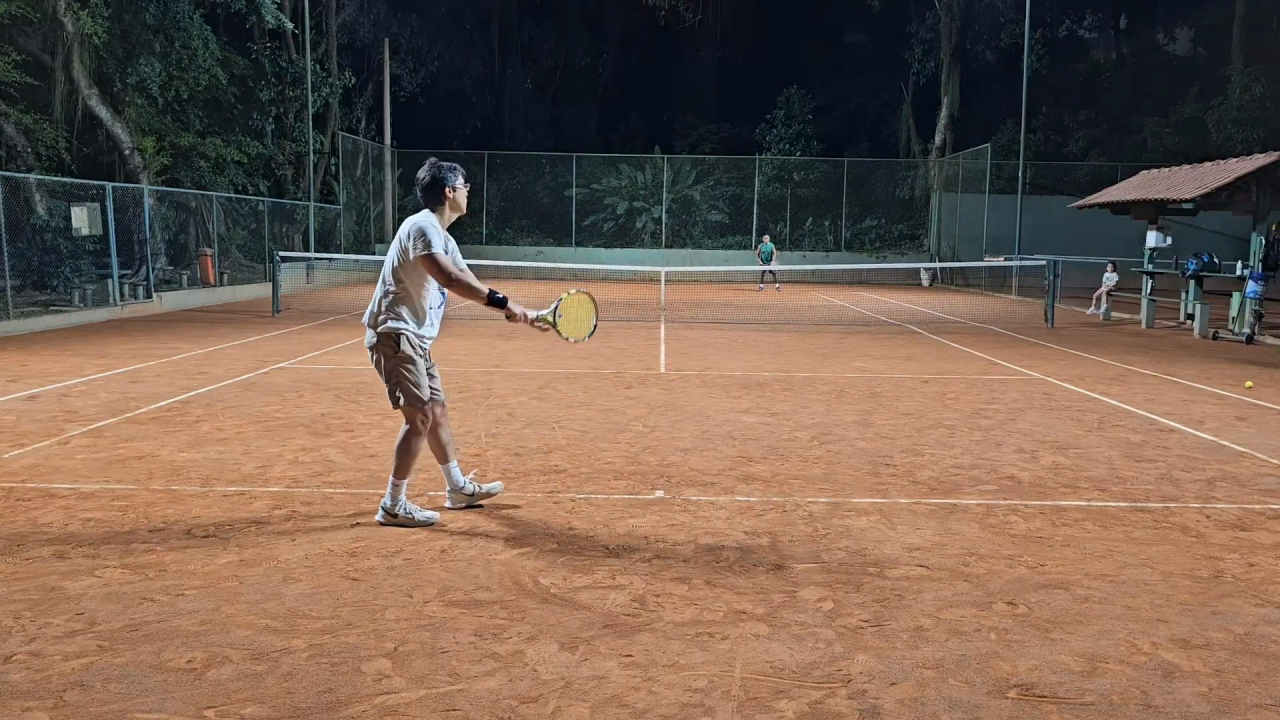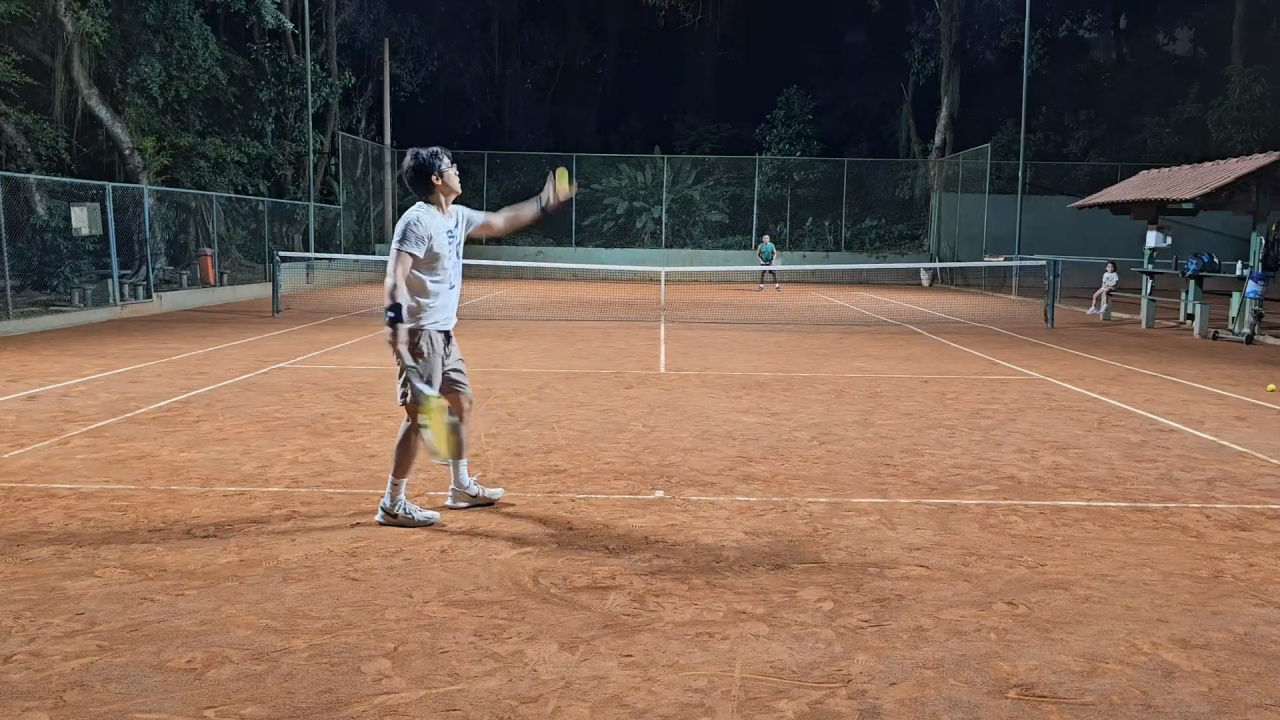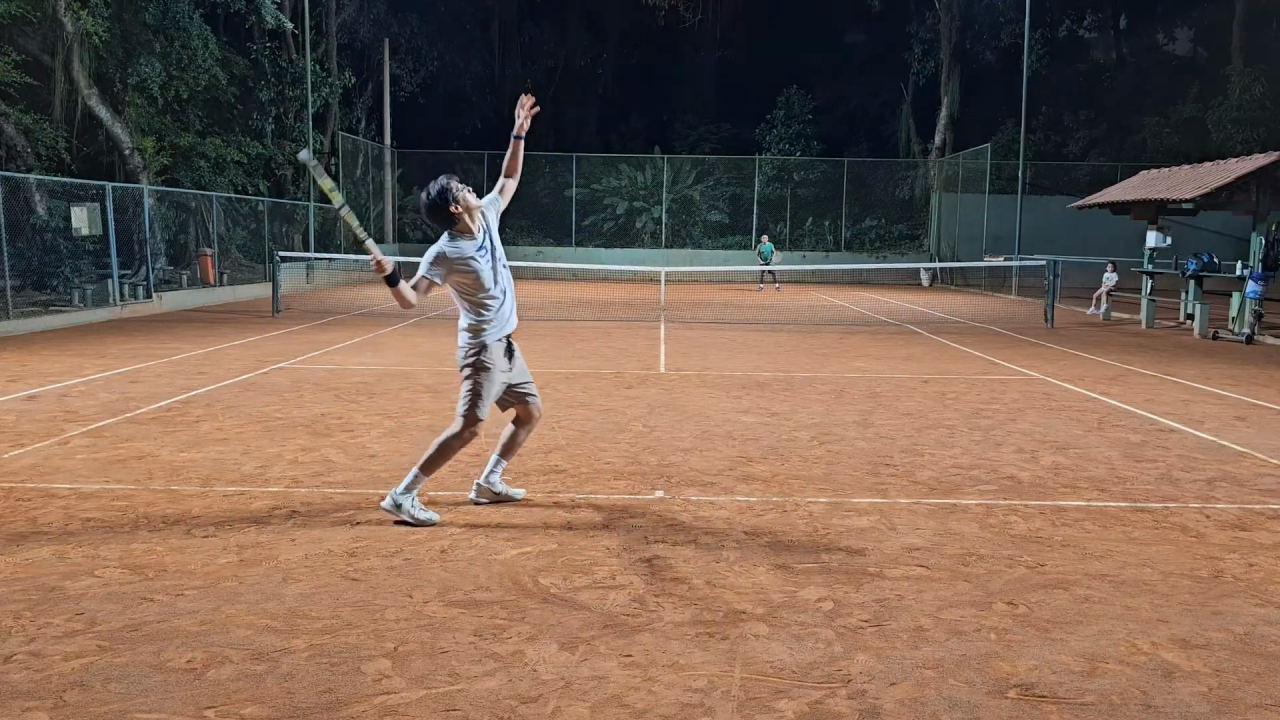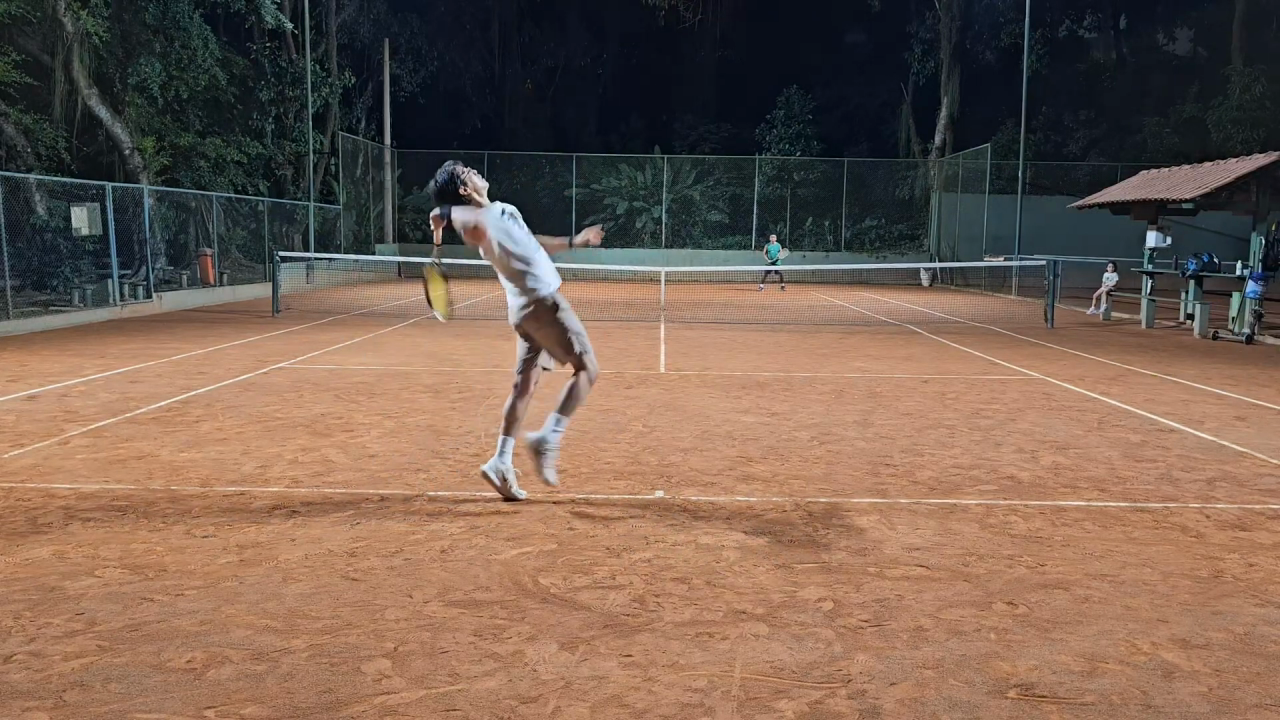
dt=0.4s
person 1, frame 1
left shoulder: (443, 239)
right shoulder: (421, 227)
left elbow: (471, 286)
right elbow: (451, 281)
left wrist: (515, 311)
right wrist: (504, 303)
left hip: (414, 337)
right hip: (394, 334)
left knee: (437, 411)
right knee: (419, 417)
left ankle: (458, 488)
right ankle: (393, 505)
person 1, frame 2
left shoulder: (456, 216)
right shoulder: (416, 221)
left elbow: (498, 222)
right elbow: (395, 275)
left wrist: (543, 202)
right wrist: (395, 318)
left hip: (442, 332)
right hip: (419, 331)
left knee: (461, 403)
right knee: (419, 414)
left ankle: (463, 487)
right ankle: (393, 504)
person 1, frame 3
left shoulder: (487, 217)
right shoulder: (444, 253)
left elbow: (509, 179)
right elbow: (411, 297)
left wrist: (518, 133)
right wrist: (392, 276)
left hip: (505, 343)
right hip: (483, 347)
left knee: (530, 412)
right knee: (468, 427)
left ankle: (489, 482)
right ankle: (403, 496)
person 1, frame 4
left shoulder: (503, 211)
right shoulder: (477, 221)
left elbow: (533, 243)
right elbow: (478, 224)
left wrist: (573, 241)
right wrist: (448, 212)
left hip: (530, 307)
right hip: (542, 303)
left knee: (524, 385)
right knee: (586, 369)
left ankle: (501, 463)
right ankle: (547, 437)
